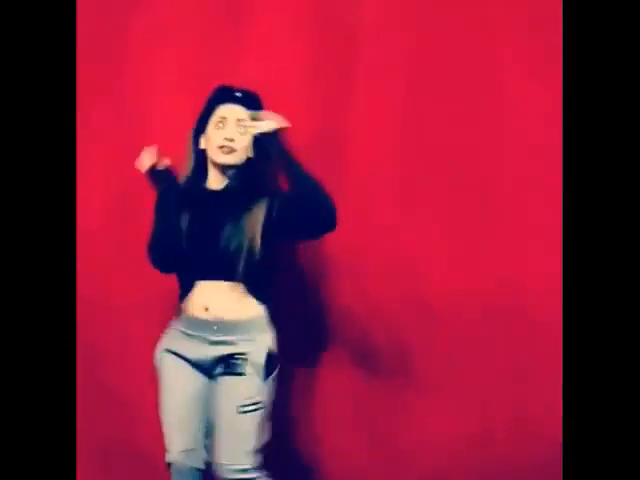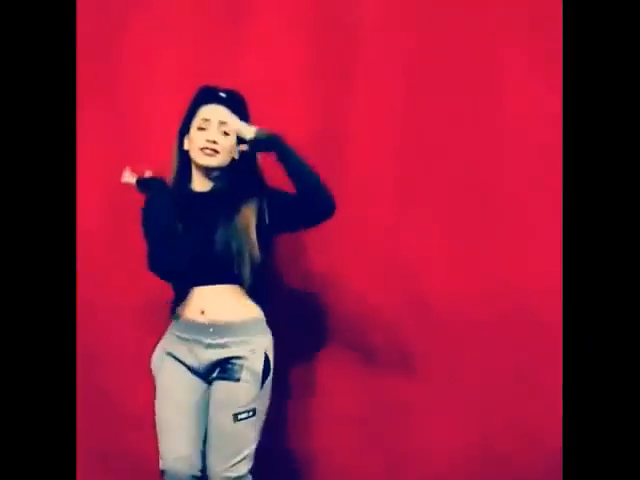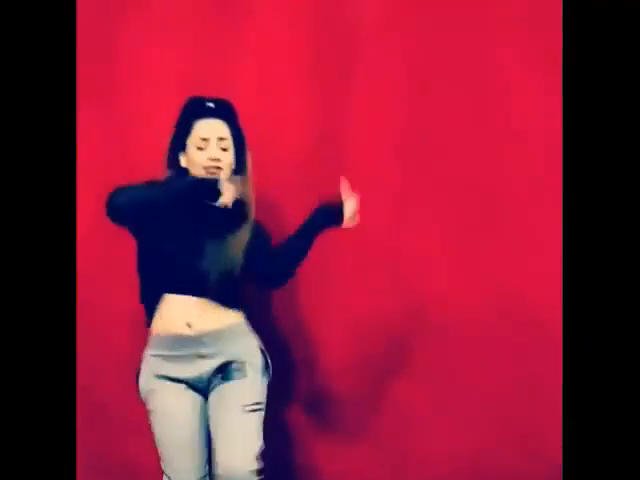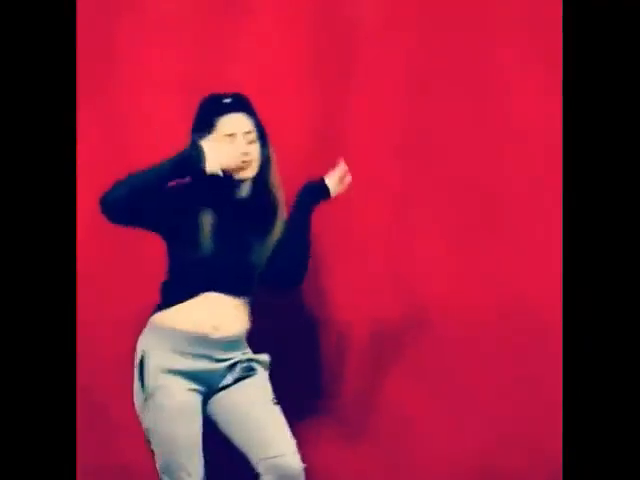
dt=0.3s
person 1, frame 1
left shoulder: (265, 202)
right shoulder: (179, 199)
left elbow: (321, 219)
right elbow: (164, 258)
left wrist: (280, 149)
right wrist: (164, 185)
left hip: (245, 343)
right hip: (185, 340)
person 1, frame 2
left shoulder: (253, 201)
right shoulder: (164, 203)
left elbow: (319, 207)
right elbow: (169, 266)
left wrist: (275, 143)
right wrist: (156, 195)
left hip: (242, 346)
right hip: (181, 345)
person 1, frame 3
left shoulder: (241, 221)
right shoulder: (159, 203)
left elbow: (272, 273)
right elbow: (119, 204)
left wrist: (322, 221)
right wrist: (201, 189)
left hip: (231, 353)
right hip: (169, 361)
person 1, frame 4
left shoulder: (267, 213)
right shoulder: (187, 204)
left elbow: (288, 275)
right elbow: (115, 204)
left wrist: (307, 204)
right wrist: (187, 161)
left hip: (235, 359)
right hip: (174, 356)
